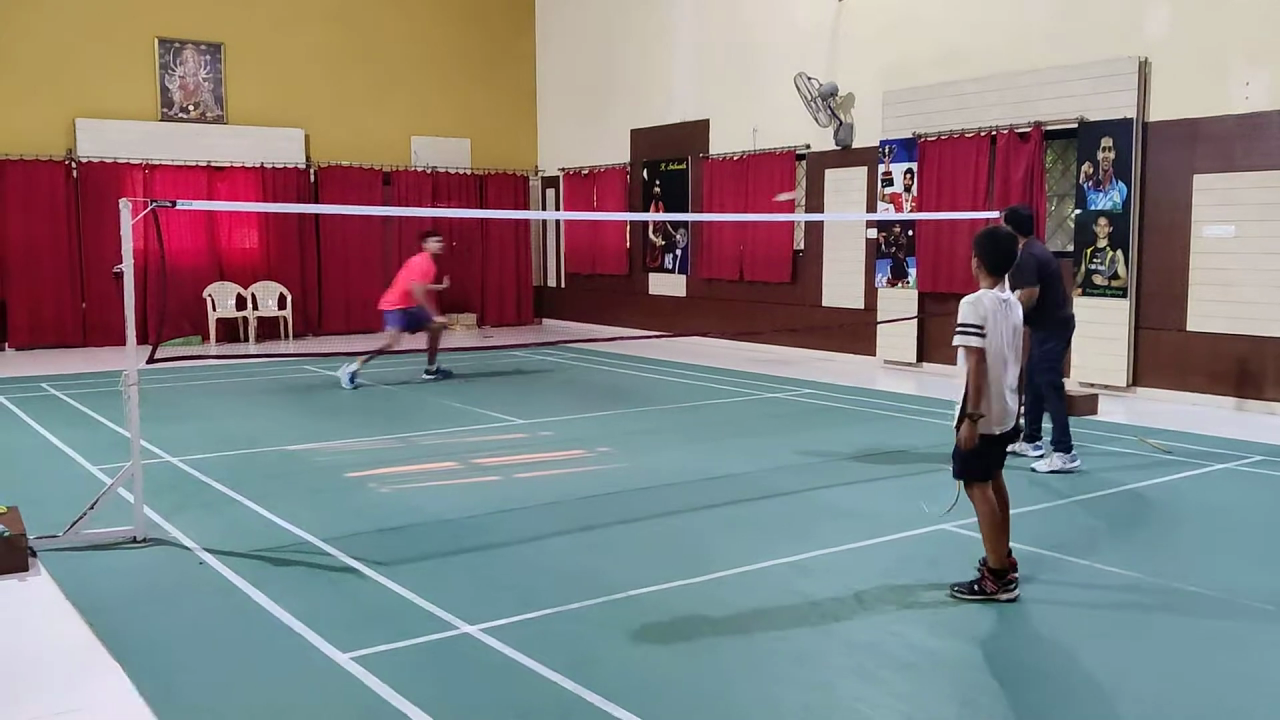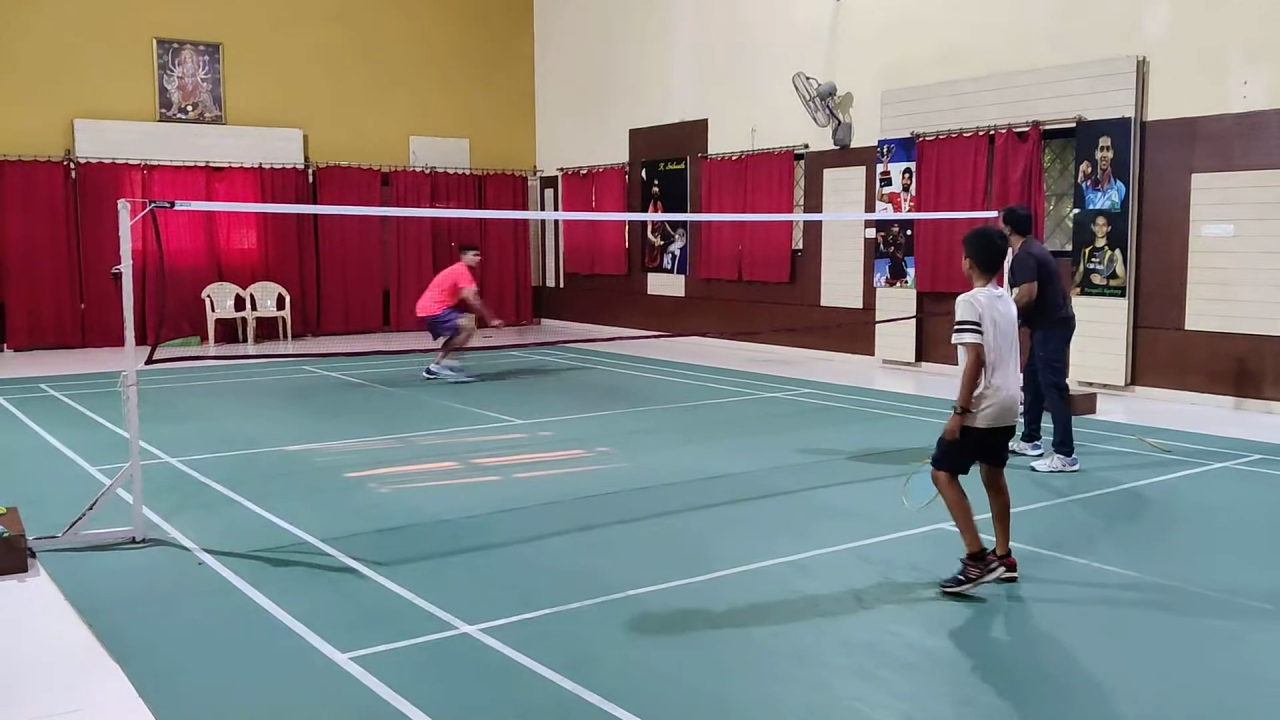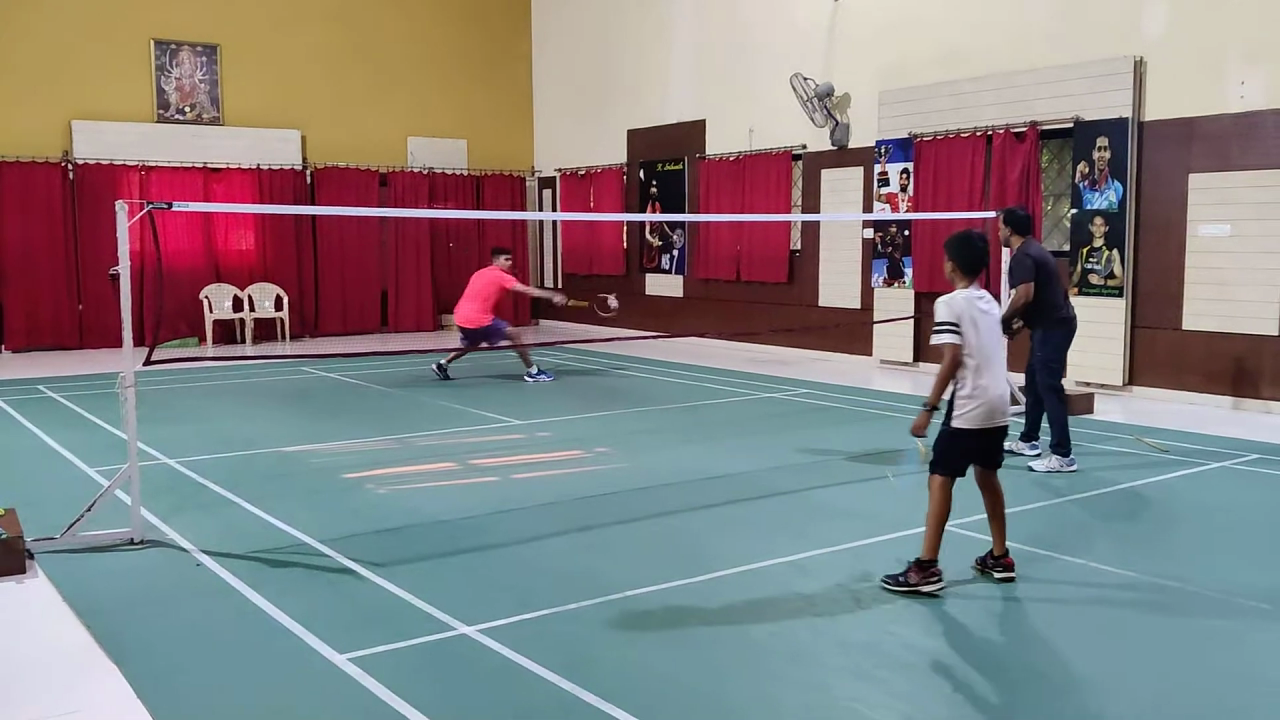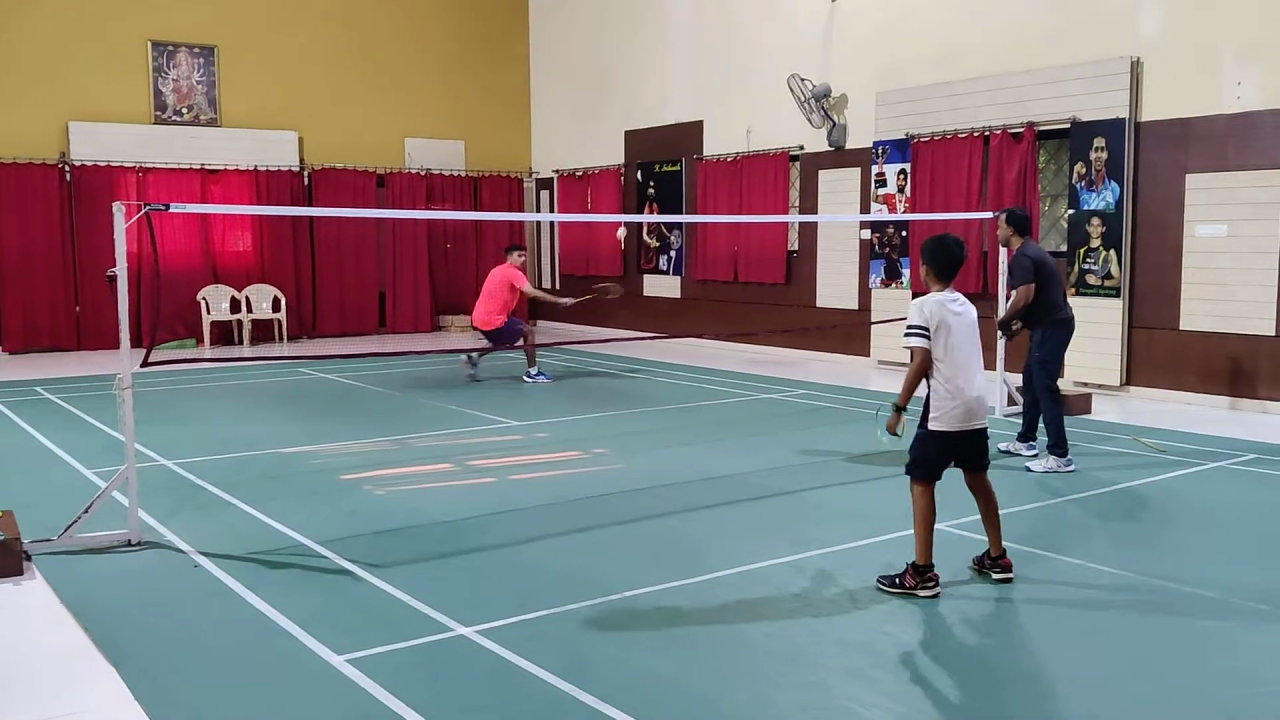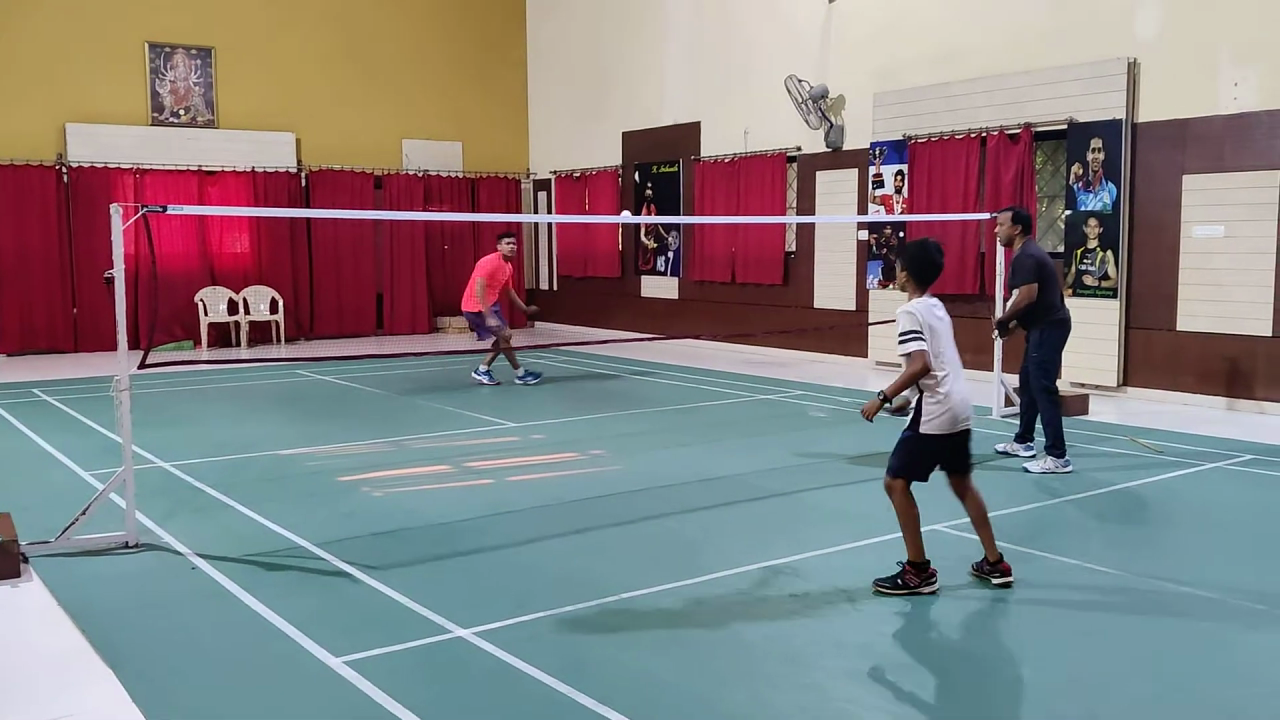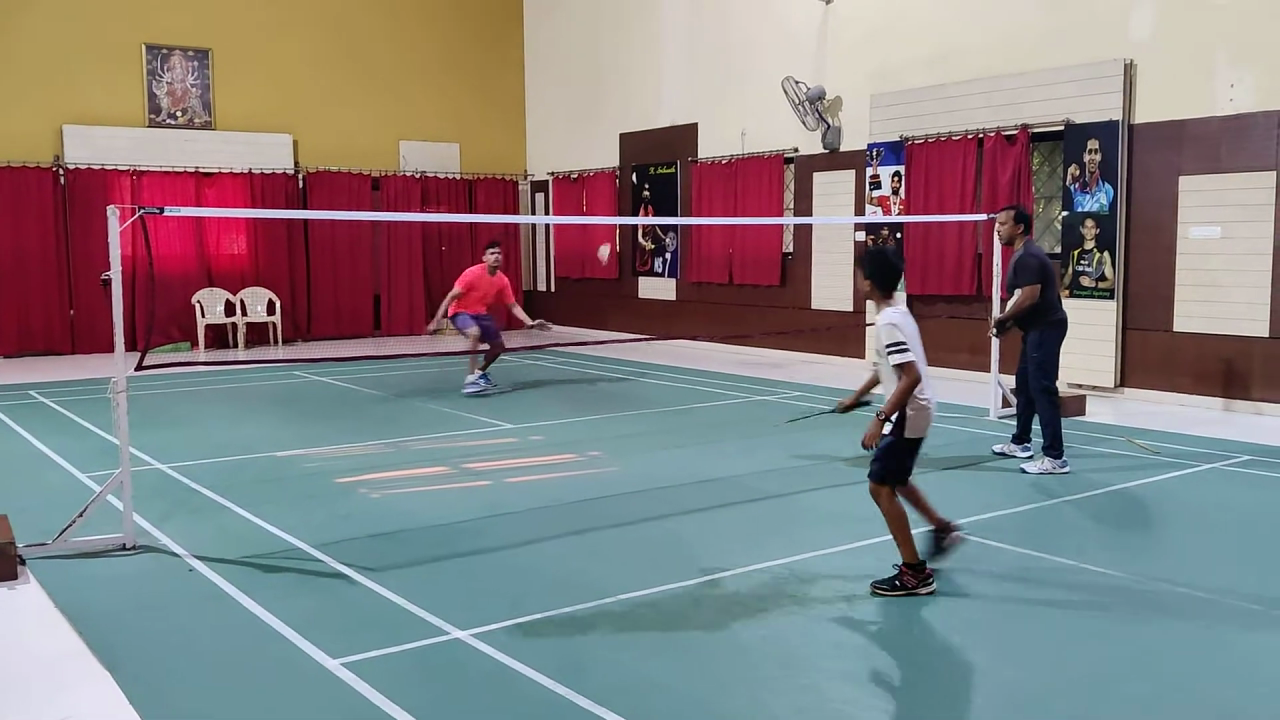
dt=0.2s
person 1, frame 1
left shoulder: (973, 304)
right shoulder: (1014, 304)
left elbow: (976, 365)
right elbow: (1012, 361)
left wrist: (970, 418)
left hip: (983, 413)
right hip: (1006, 409)
left knee: (977, 486)
right knee: (993, 481)
left ankle: (998, 577)
right ankle: (1003, 558)
person 1, frame 2
left shoulder: (970, 301)
right shoulder: (1006, 301)
left elbow: (975, 360)
left wrist: (959, 411)
left hip: (982, 408)
right hip: (1007, 405)
left knee: (943, 474)
right knee: (993, 475)
left ankle: (978, 558)
right ankle: (1002, 557)
person 1, frame 3
left shoulder: (950, 303)
right shoulder: (991, 302)
left elbow: (952, 360)
left wrist: (928, 409)
left hip: (970, 409)
right hip: (998, 406)
left knee: (940, 481)
right knee: (987, 476)
left ankle: (927, 568)
right ankle: (1000, 558)
person 1, frame 4
left shoulder: (923, 306)
right shoulder: (966, 306)
left elbow: (921, 362)
left wrist: (898, 407)
left hip: (944, 412)
right hip: (977, 406)
left knee: (921, 485)
right knee: (978, 479)
left ankle: (922, 573)
right ankle: (997, 558)
person 1, frame 5
left shoulder: (910, 312)
right shoulder: (937, 308)
left elbow: (920, 366)
left wrist: (883, 398)
left hip: (933, 415)
right hip: (958, 410)
left knee: (896, 483)
right knee: (962, 483)
left ankle: (919, 571)
right ankle: (994, 563)
person 1, frame 6
left shoulder: (888, 322)
right shoulder: (897, 312)
left elbow: (912, 376)
left wrist: (881, 418)
right wrist: (857, 395)
left hip: (906, 415)
right hip: (908, 412)
left knee: (880, 487)
right knee: (892, 478)
left ankle: (914, 572)
right ankle: (941, 527)
person 2, frame 1
left shoulder: (1025, 259)
right shoulder: (1036, 249)
left elbow: (1028, 301)
left hip: (1049, 327)
right hip: (1056, 322)
left knee: (1050, 386)
right knee: (1033, 381)
left ankle: (1064, 453)
right ankle: (1031, 440)
person 2, frame 2
left shoulder: (1024, 256)
right shoulder: (1032, 249)
left elbow: (1027, 295)
right wrist: (1016, 318)
left hip: (1052, 327)
right hip: (1050, 324)
left knee: (1053, 388)
right knee: (1032, 381)
left ankle: (1065, 455)
right ankle: (1030, 440)
person 2, frame 3
left shoulder: (1022, 256)
right shoulder: (1033, 250)
left elbow: (1024, 296)
left wrist: (1004, 319)
right wrist: (1021, 322)
left hip: (1052, 327)
right hip: (1052, 324)
left knee: (1050, 388)
right knee: (1034, 382)
left ankle: (1062, 456)
right ankle: (1028, 440)
person 2, frame 4
left shoulder: (1021, 257)
right shoulder: (1032, 251)
left elbow: (1024, 298)
left wrist: (1004, 321)
right wrist: (1020, 323)
left hip: (1051, 328)
right hip: (1050, 325)
left knee: (1045, 388)
right knee: (1031, 382)
left ankle: (1059, 456)
right ankle: (1026, 440)
person 2, frame 5
left shoulder: (1024, 256)
right shoulder: (1029, 252)
left elbow: (1027, 297)
left wrist: (1003, 320)
right wrist: (1014, 323)
left hip: (1048, 328)
right hip: (1044, 326)
left knee: (1043, 389)
right knee: (1028, 383)
left ankle: (1057, 457)
right ankle: (1023, 441)
person 2, frame 6
left shoulder: (1027, 256)
right shoulder: (1024, 254)
left elbow: (1029, 298)
left wrist: (1001, 319)
right wrist: (1008, 322)
left hip: (1045, 329)
right hip: (1037, 329)
left knee: (1042, 390)
right knee: (1024, 385)
left ankle: (1054, 457)
right ankle: (1020, 442)
